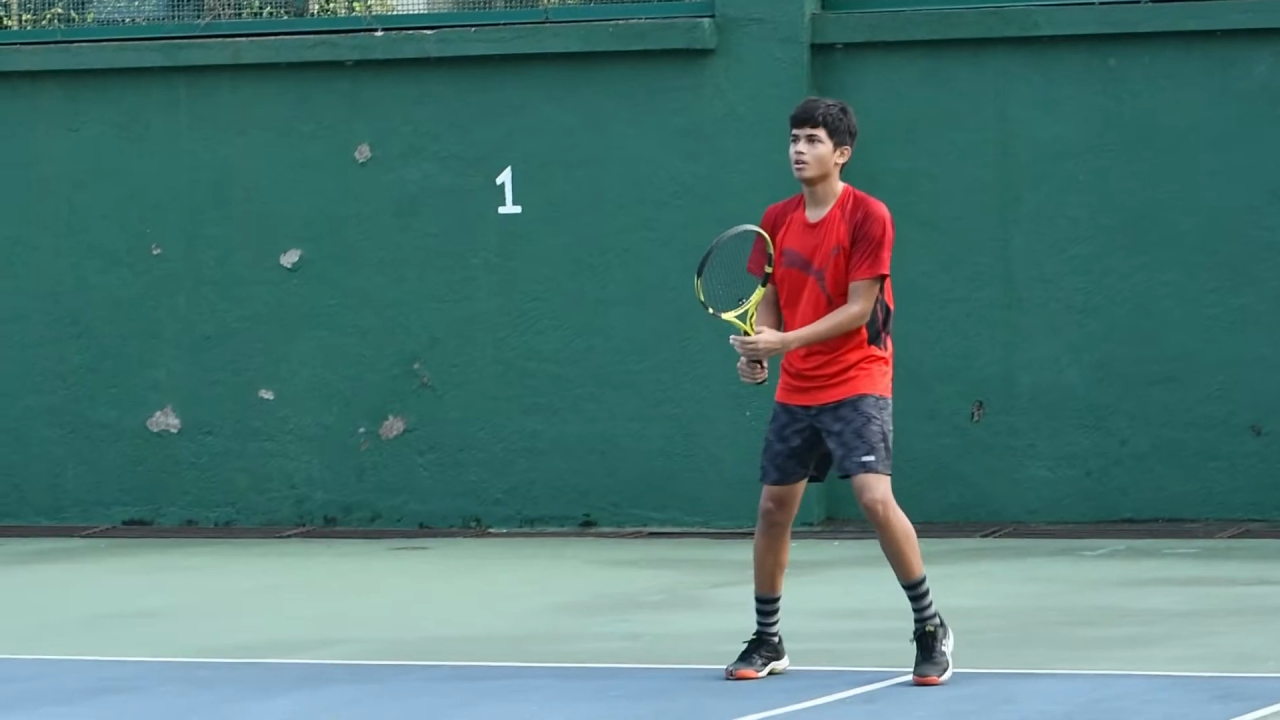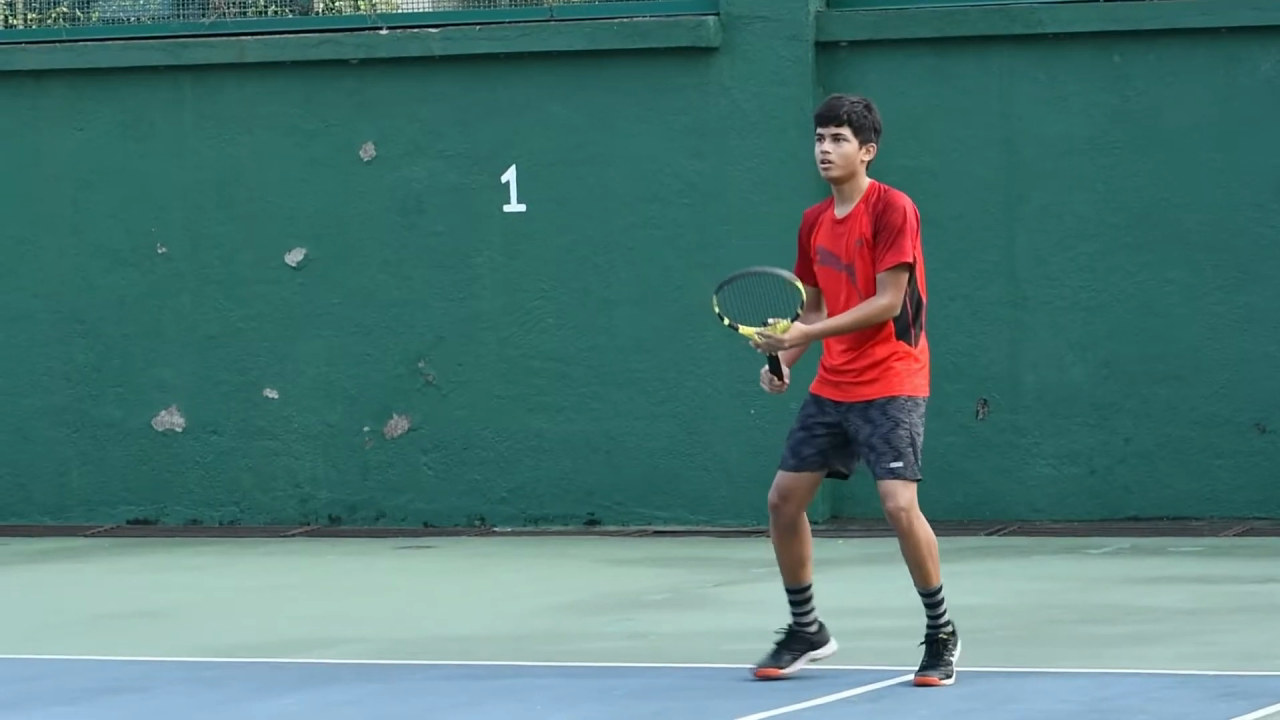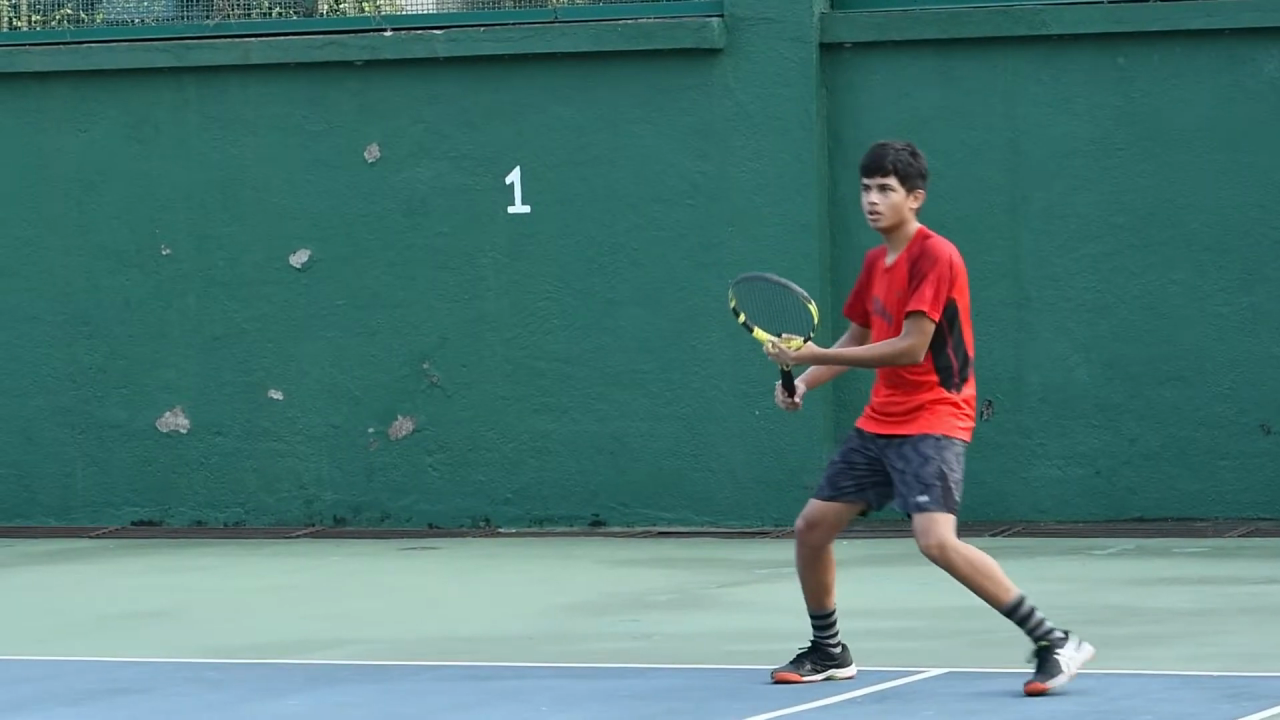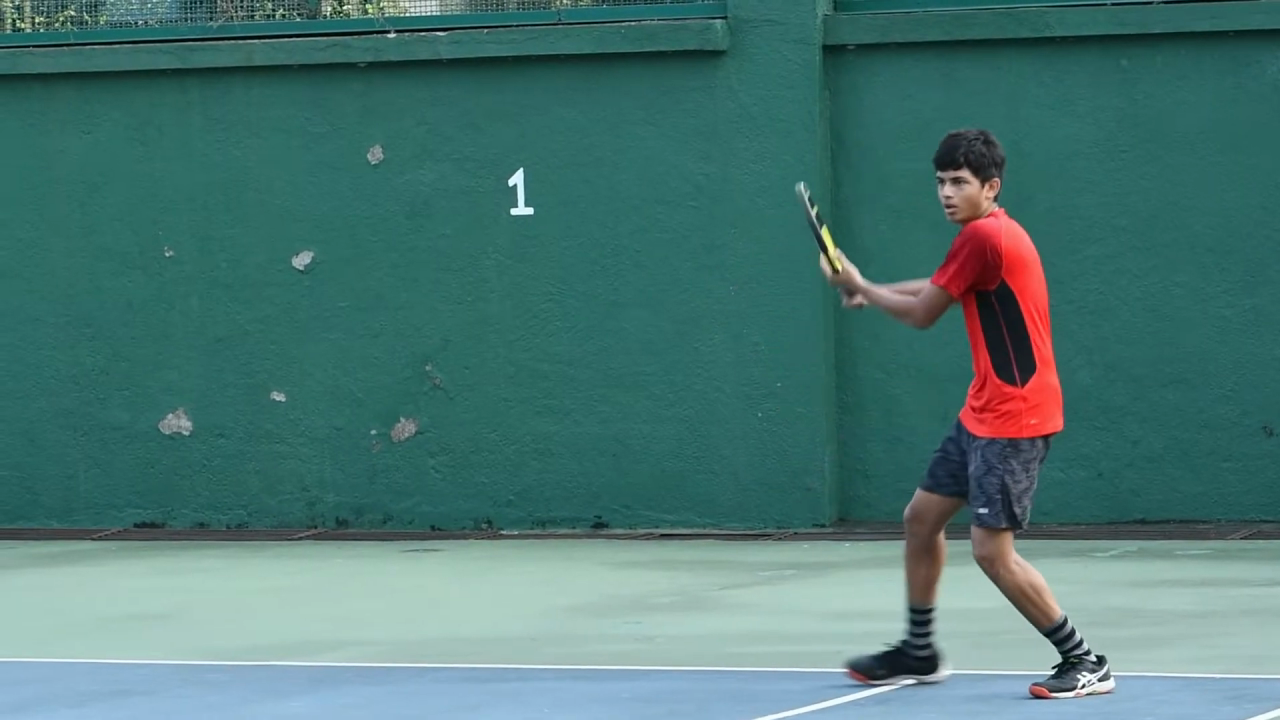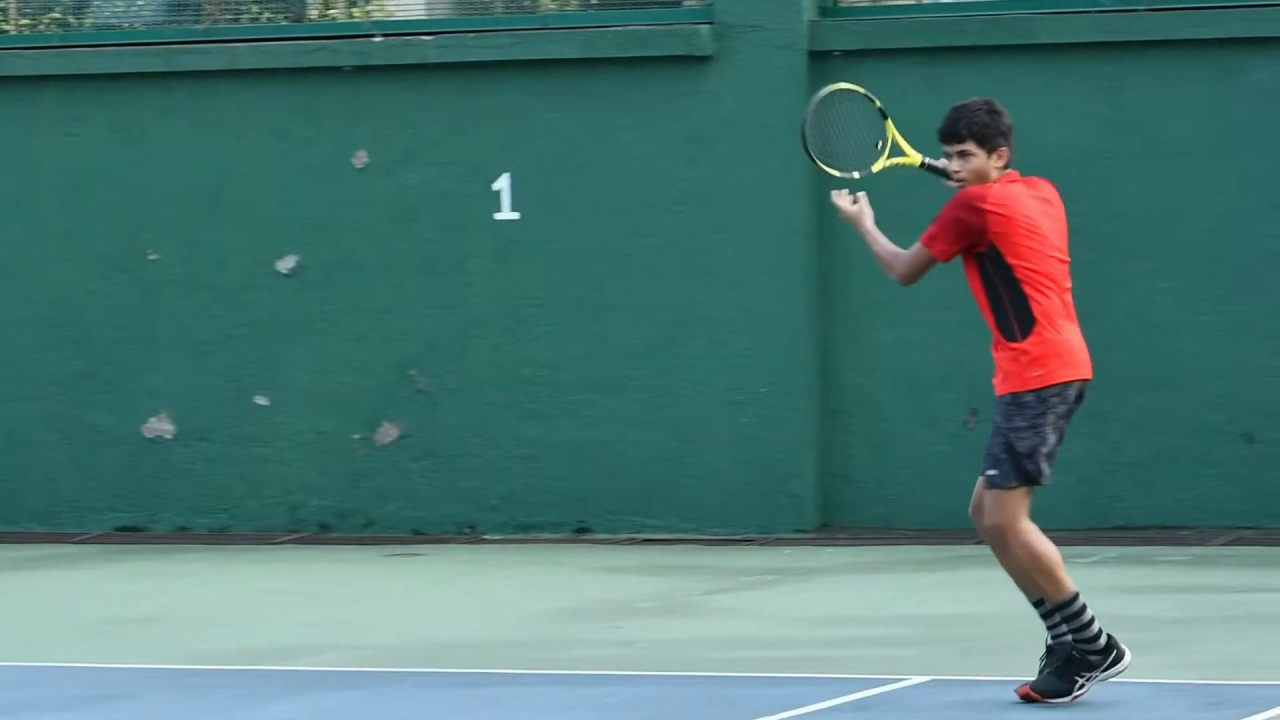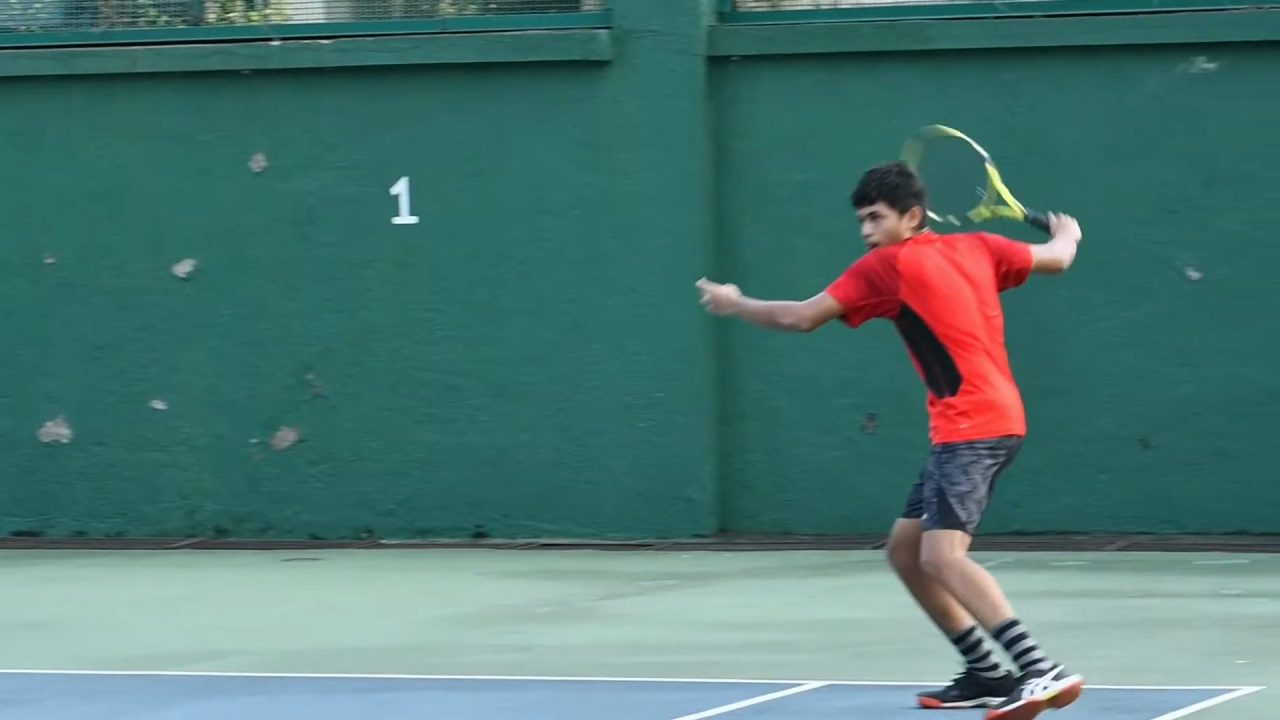
dt=0.5s
person 1, frame 1
left shoulder: (869, 215)
right shoulder: (777, 219)
left elbow: (858, 310)
left wrist: (784, 341)
right wrist: (756, 349)
left hip: (857, 385)
right hip: (795, 391)
left knee: (876, 499)
right knee: (772, 510)
left ankle: (931, 630)
right ankle: (766, 640)
person 1, frame 2
left shoulder: (893, 207)
right shoulder: (813, 222)
left elbow: (889, 301)
left wrist: (809, 333)
right wrist: (785, 356)
left hip: (891, 384)
right hip: (832, 387)
left knee: (899, 506)
right knee: (783, 500)
left ankle: (941, 634)
right ankle: (806, 630)
person 1, frame 3
left shoulder: (935, 256)
right shoulder: (875, 261)
left elbow: (909, 349)
right elbow: (857, 337)
left wrist: (818, 355)
right wrist: (804, 380)
left hip: (935, 422)
right hip: (878, 423)
left knee: (937, 542)
right knee: (811, 527)
left ankle: (1056, 642)
right ankle: (827, 649)
person 1, frame 4
left shoulder: (983, 236)
right shoulder: (990, 234)
left elbow: (923, 315)
right elbow: (939, 290)
left wrist: (861, 286)
right wrist: (873, 290)
left hip: (1014, 420)
right hip: (981, 414)
left knee: (992, 552)
right knee: (921, 517)
left ankle: (1086, 662)
right ankle: (919, 649)
person 1, frame 5
left shoulder: (972, 204)
right shoulder: (1038, 190)
left elbow: (904, 271)
left wrist: (862, 223)
right wrist: (973, 178)
left hip: (1037, 375)
right hip: (1051, 372)
left knee: (1004, 519)
right knee: (989, 516)
left ankle: (1097, 646)
right ankle: (1069, 646)
person 1, frame 6
left shoulder: (886, 266)
right shoulder: (978, 246)
left elbow: (801, 318)
right elbow: (1056, 259)
left wrist: (735, 304)
right wrist: (1067, 231)
left hip: (971, 428)
right hip: (989, 423)
left knee: (943, 556)
right knee: (903, 551)
left ankle: (1041, 671)
right ankle: (986, 672)
